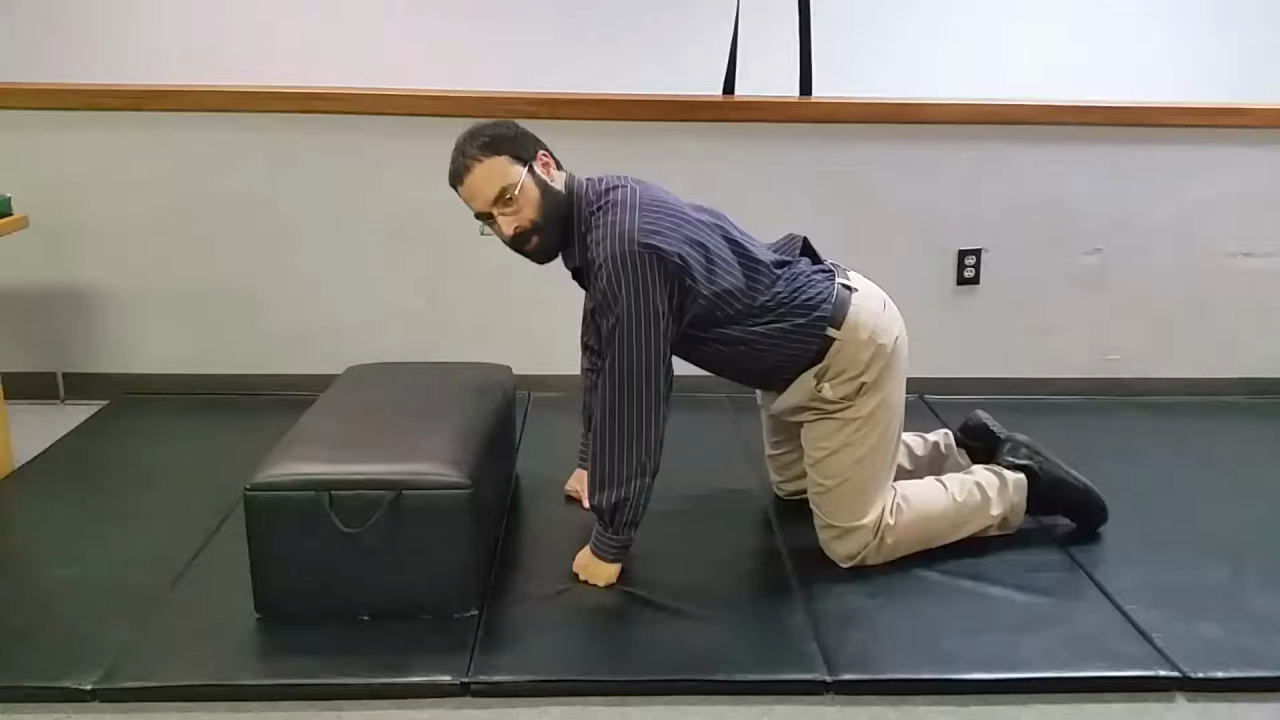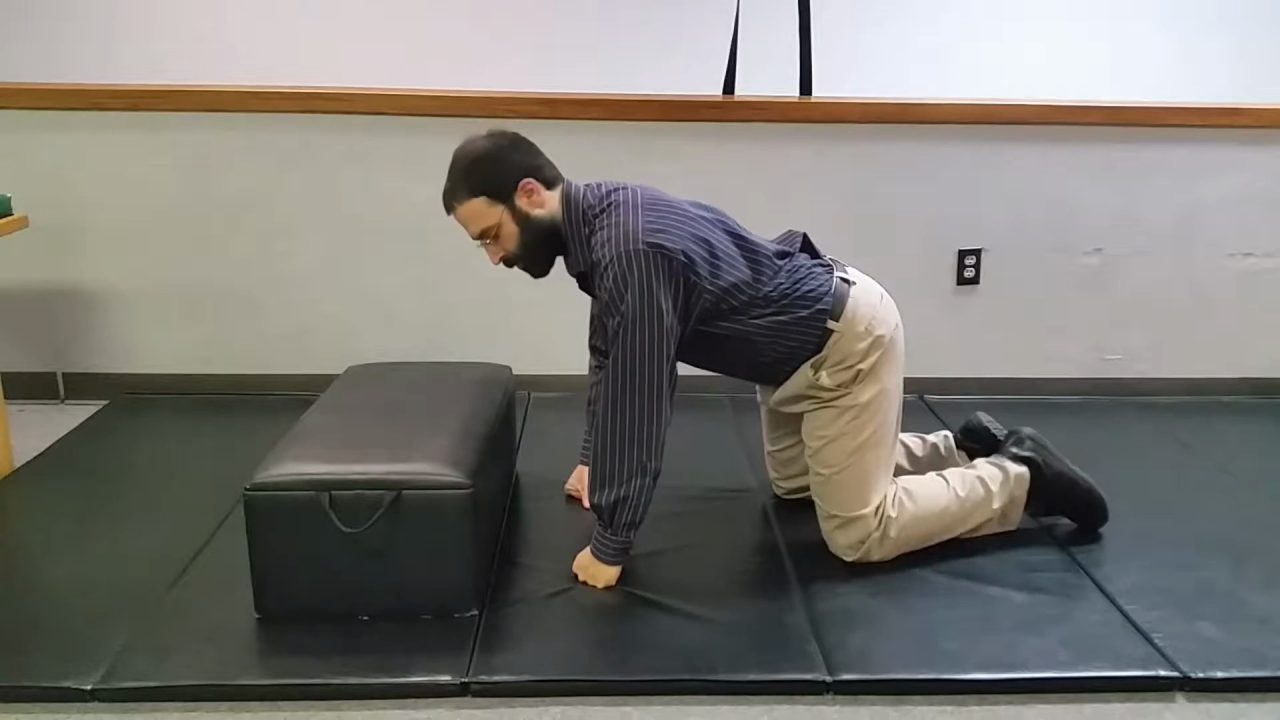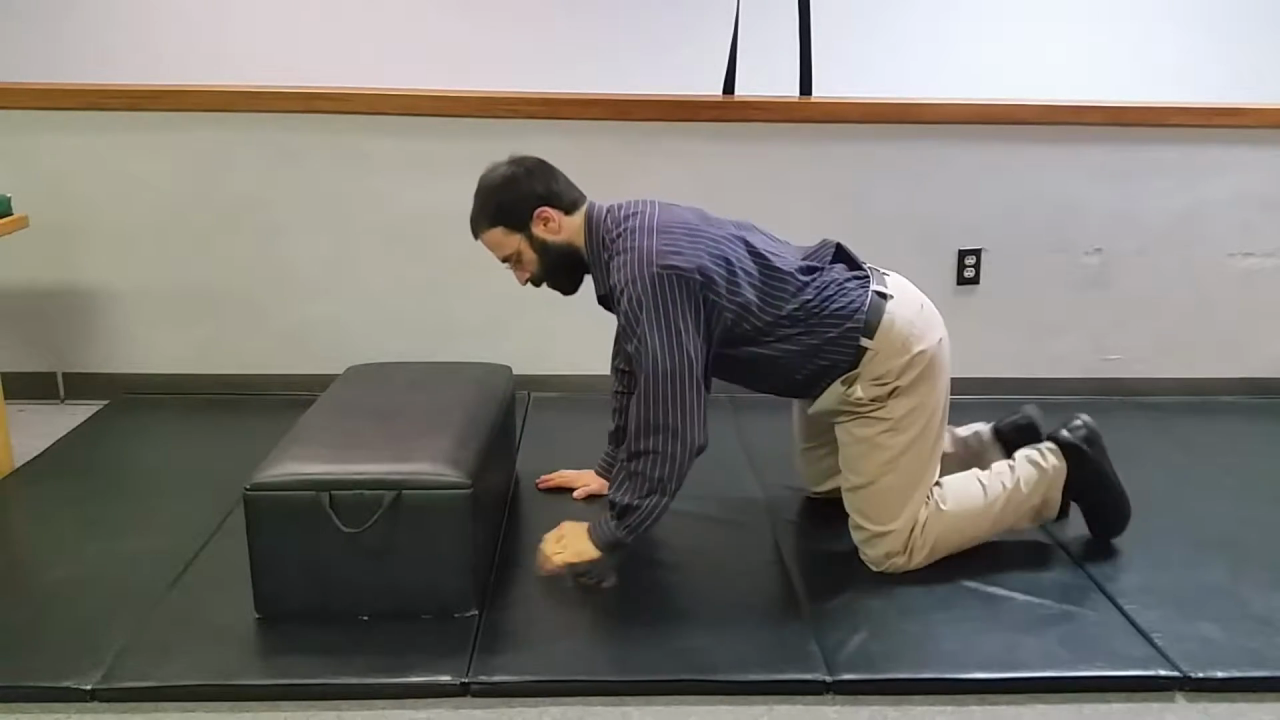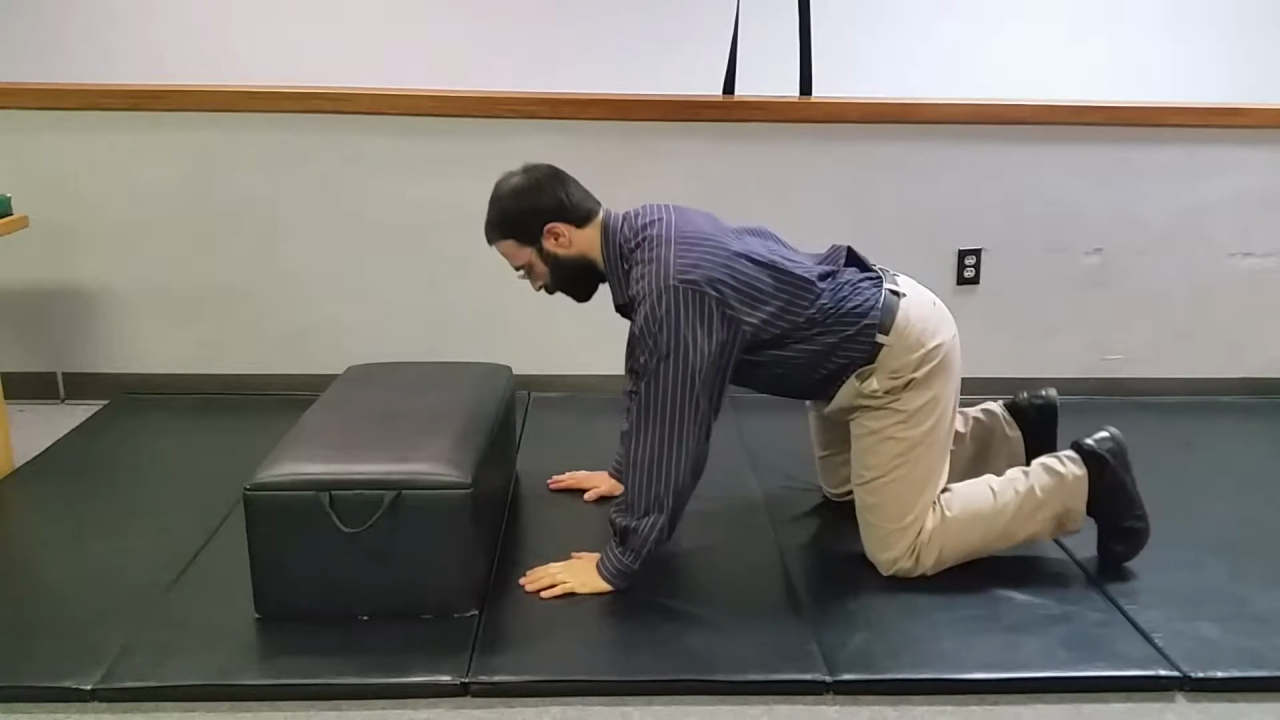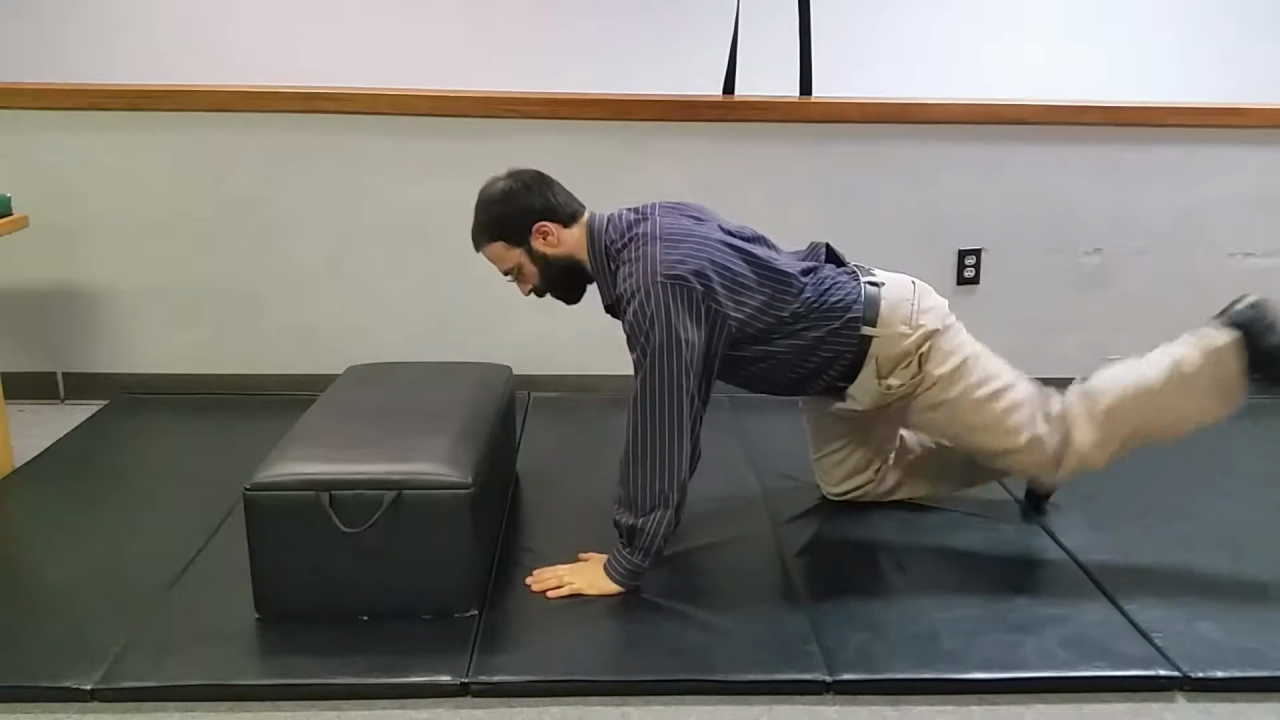
dt=1s
person 1, frame 1
left shoulder: (624, 244)
right shoulder: (600, 212)
left elbow: (635, 398)
right elbow: (602, 356)
left wrist: (609, 544)
right wrist: (591, 462)
left hip: (848, 346)
right hip: (812, 335)
left knee: (853, 537)
right knee: (794, 483)
left ankle: (1018, 483)
right ankle: (966, 448)
person 1, frame 2
left shoulder: (629, 249)
right shoulder: (601, 216)
left elbow: (638, 400)
right elbow: (610, 360)
left wrist: (610, 547)
right wrist: (595, 461)
left hip: (847, 338)
right hip: (806, 337)
left knee: (859, 534)
right knee: (797, 482)
left ankle: (1019, 476)
right ankle: (966, 449)
person 1, frame 3
left shoulder: (650, 270)
right shoulder: (629, 227)
left elbow: (673, 428)
right elbow: (636, 374)
left wrist: (603, 537)
right wrist: (611, 469)
left hip: (887, 349)
right hip: (865, 322)
left knee: (892, 543)
right knee: (828, 482)
left ankle: (1056, 466)
right ankle: (1001, 447)
person 1, frame 4
left shoulder: (671, 283)
right shoulder: (646, 233)
left elbow: (672, 428)
right elbow: (650, 385)
left wrist: (615, 567)
right wrist: (622, 474)
left hip: (898, 352)
right hip: (869, 328)
left knee: (902, 548)
right knee: (845, 484)
left ankle: (1084, 476)
right ankle: (1013, 428)
person 1, frame 5
left shoulder: (653, 282)
right shoulder: (643, 225)
left elbow: (666, 429)
left wrist: (623, 566)
right wrist: (657, 354)
left hip: (894, 339)
right hip: (856, 324)
left knee: (1056, 441)
right knee: (854, 481)
right ankle: (1013, 425)
